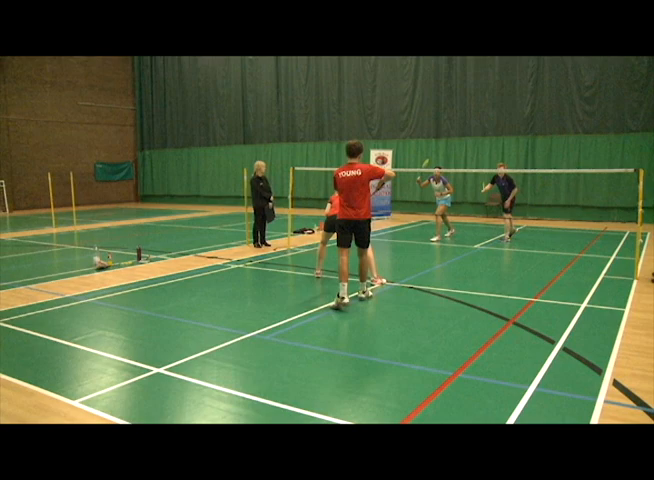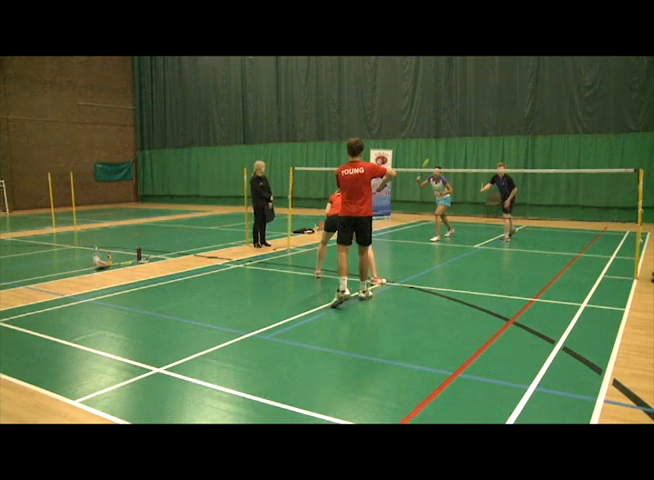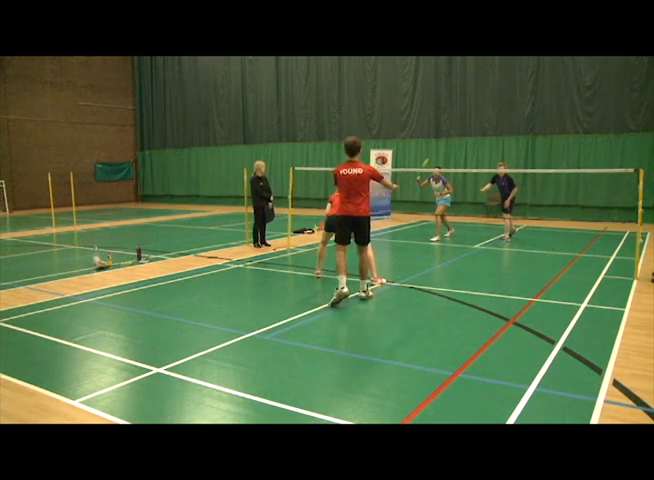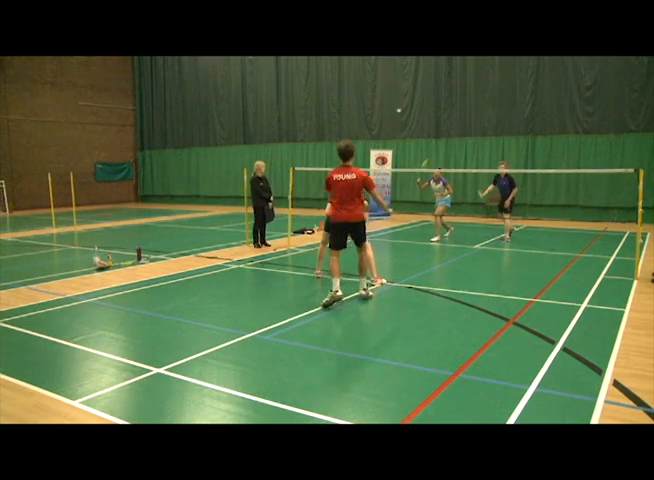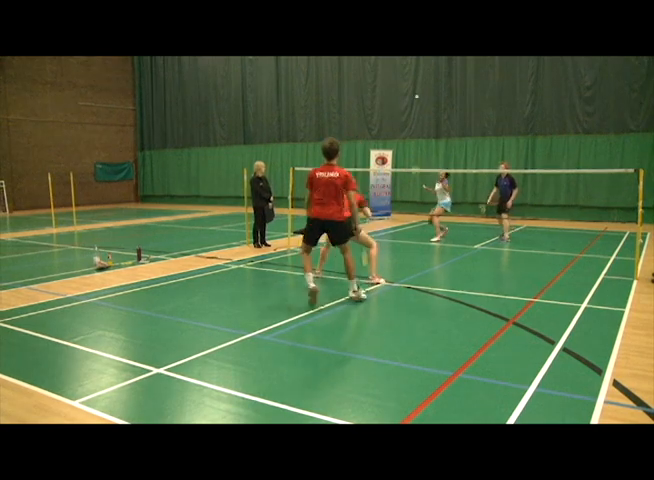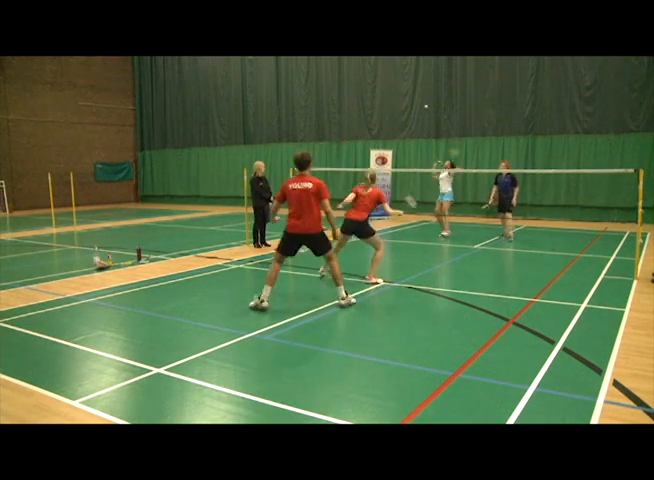
dt=0.2s
person 1, frame 1
left shoulder: (338, 173)
right shoulder: (366, 169)
right elbow: (391, 174)
right wrist: (379, 185)
left hip: (344, 218)
right hip: (362, 218)
left knee: (343, 254)
right knee: (363, 253)
left ankle: (342, 295)
right ankle: (363, 290)
person 1, frame 2
left shoulder: (340, 171)
right shoulder: (369, 167)
right elbow: (392, 173)
right wrist: (383, 184)
left hip: (346, 216)
right hip: (364, 216)
left knee: (343, 251)
right knee: (364, 252)
left ankle: (343, 289)
right ankle: (364, 289)
person 1, frame 3
left shoulder: (338, 171)
right shoulder: (368, 170)
right elbow: (387, 184)
right wrist: (393, 187)
left hip: (343, 215)
right hip: (362, 215)
left knee: (341, 251)
right knee: (363, 251)
left ankle: (342, 286)
right ankle: (364, 289)
person 1, frame 4
left shoulder: (331, 176)
right shoulder: (362, 175)
right elbow: (377, 198)
right wrist: (386, 208)
left hip: (337, 220)
right hip: (357, 219)
left knee: (334, 256)
right knee: (362, 250)
left ankle: (336, 290)
right ankle: (364, 288)
person 1, frame 5
left shoulder: (314, 174)
right shoulder: (345, 174)
left elbow: (309, 198)
right elbow: (353, 200)
left wrist: (309, 214)
right wrist: (356, 224)
left hip: (317, 219)
right hip: (337, 219)
left knee: (306, 251)
right knee: (346, 252)
left ankle: (310, 284)
right ankle: (354, 290)
person 1, frame 6
left shoulder: (288, 185)
right shoulder: (318, 184)
left elbow: (275, 207)
right elbow: (328, 210)
left wrist: (273, 216)
right wrist: (335, 230)
left hip: (292, 230)
right hip: (313, 231)
left knee: (278, 261)
right knee: (332, 258)
left ankle: (263, 299)
right ankle: (344, 296)
